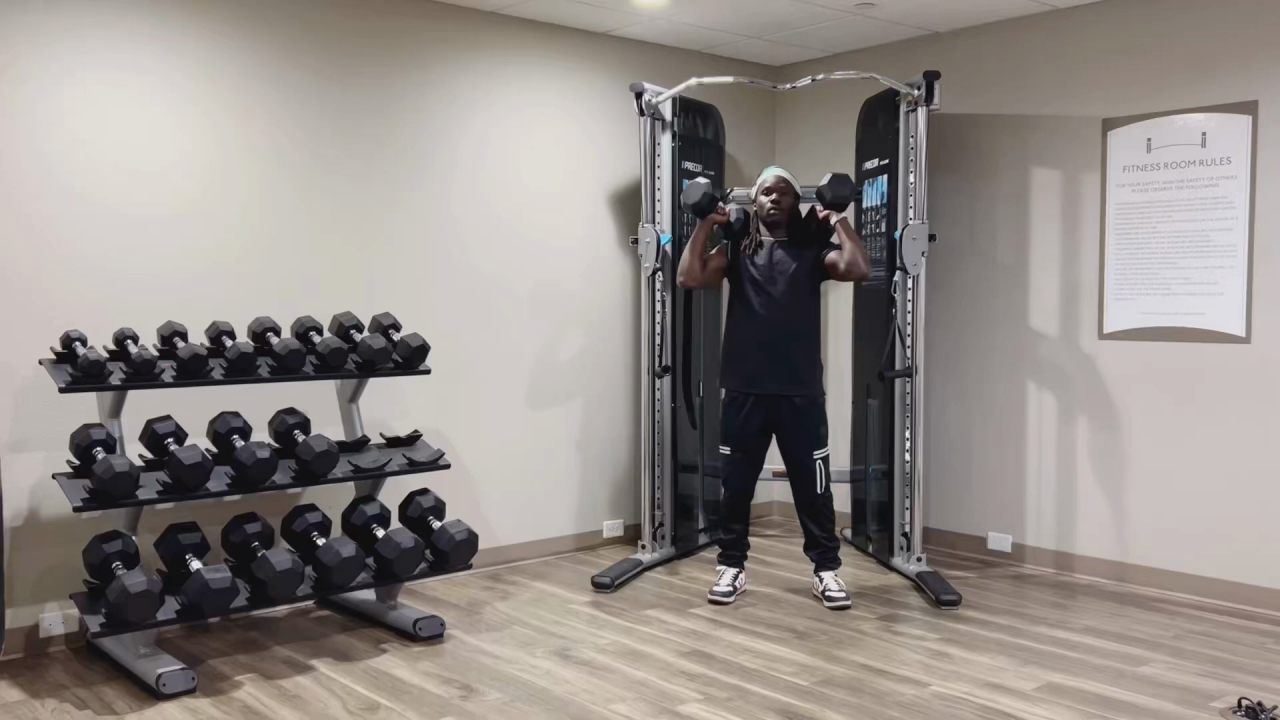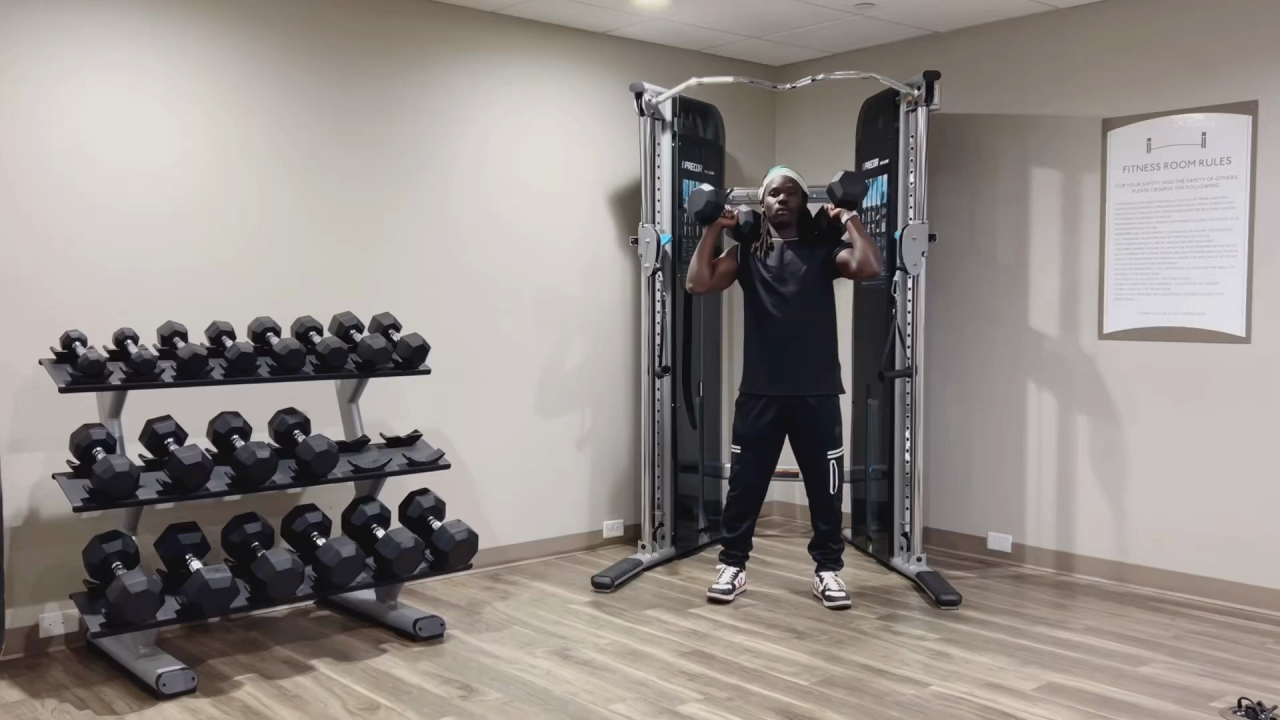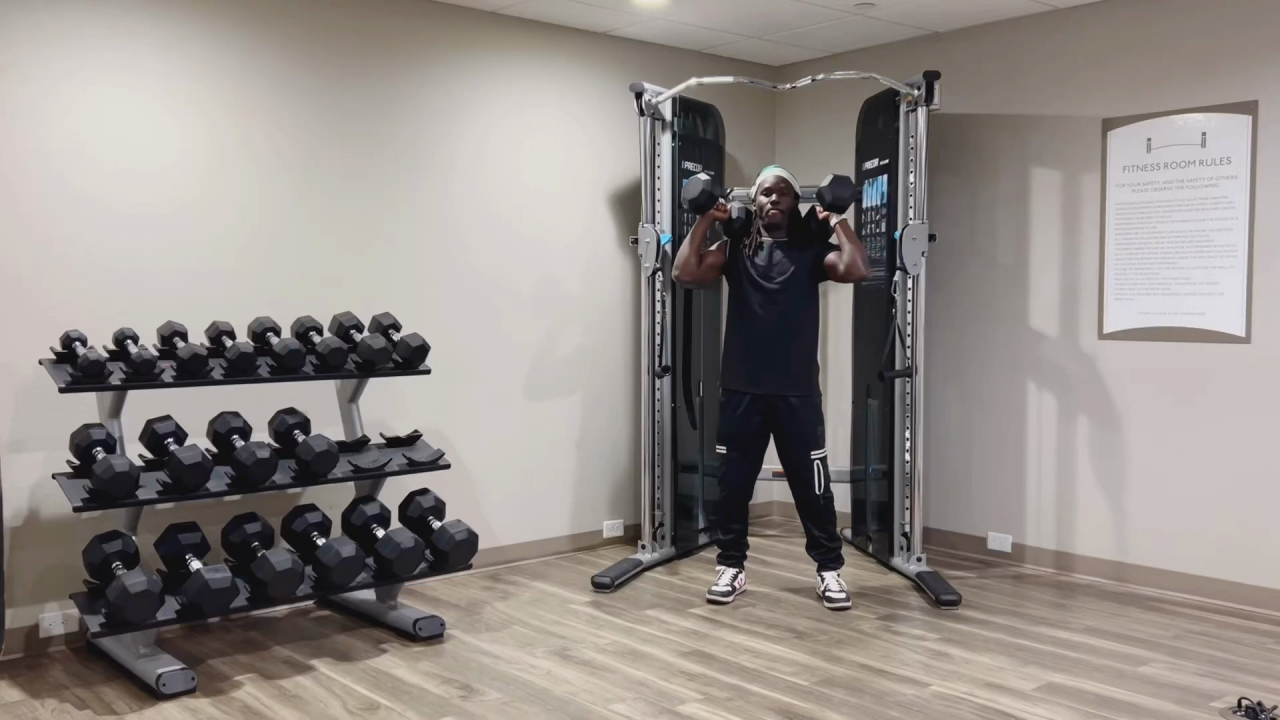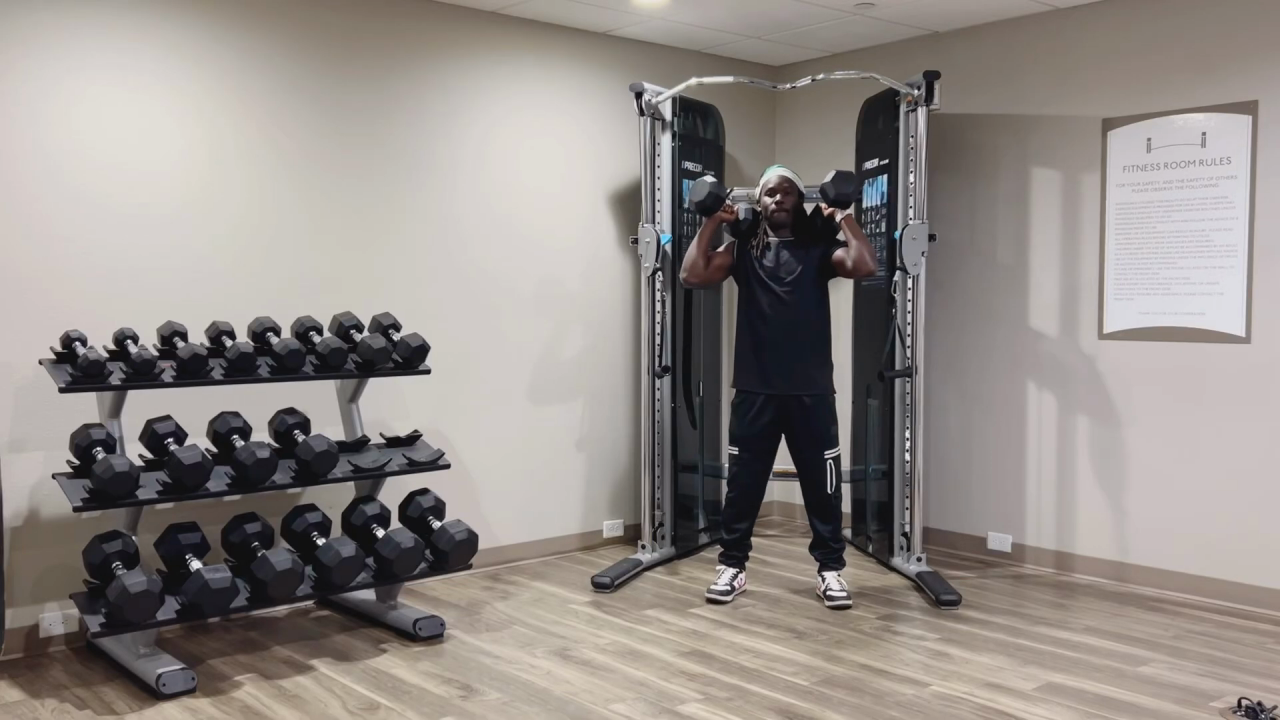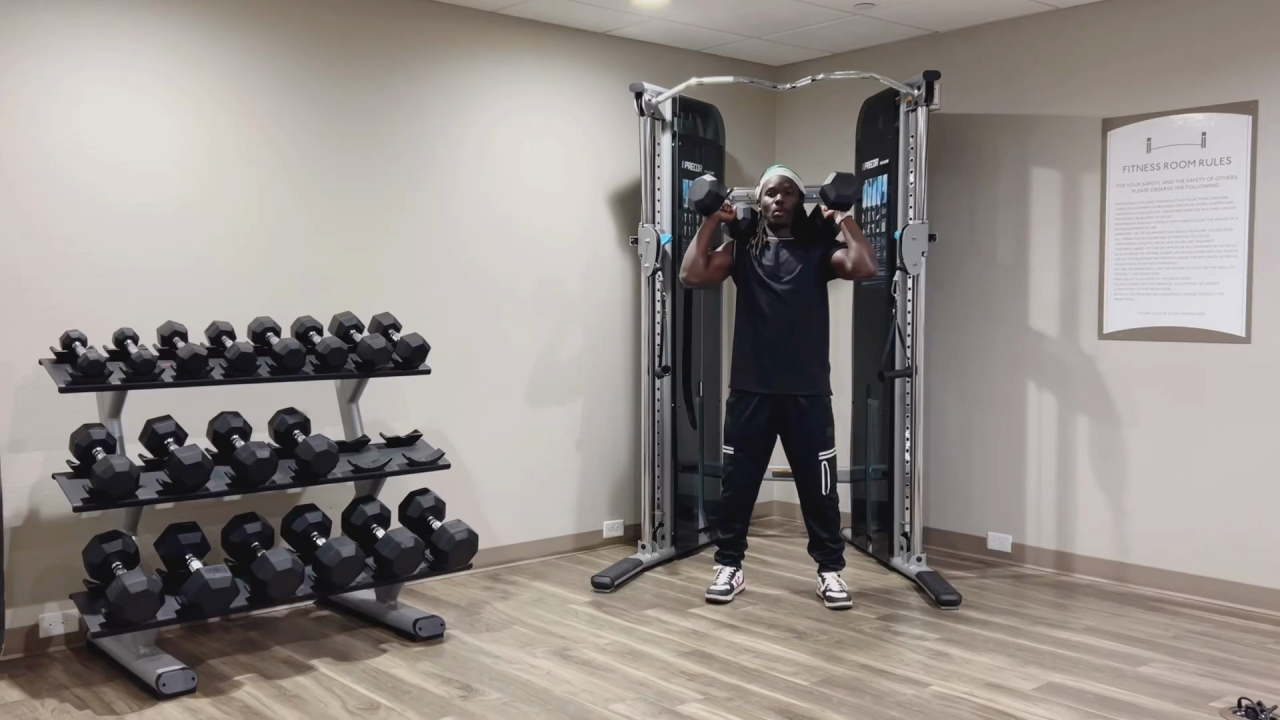
dt=0.4s
person 1, frame 1
left shoulder: (813, 249)
right shoulder: (736, 250)
left elbow: (856, 269)
right elbow: (688, 277)
left wrist: (837, 220)
right wrist: (706, 224)
left hip: (801, 389)
right hip: (745, 387)
left knee: (813, 484)
right knee: (737, 482)
left ankle: (826, 569)
right ankle: (731, 566)
person 1, frame 2
left shoulder: (824, 247)
right shoulder: (746, 251)
left elbow: (869, 266)
right elbow: (698, 283)
left wrist: (849, 218)
right wrist: (714, 229)
left hip: (816, 390)
right hip: (759, 390)
left knee: (824, 484)
right knee: (745, 482)
left ankle: (828, 569)
right ankle: (731, 565)
person 1, frame 3
left shoulder: (813, 249)
right shoulder: (735, 249)
left elbow: (856, 270)
right elbow: (685, 272)
left wrist: (838, 222)
right wrist: (706, 221)
left hip: (798, 390)
right hip: (742, 388)
left knee: (812, 484)
right knee: (734, 482)
left ankle: (829, 570)
right ankle: (731, 566)
person 1, frame 4
left shoulder: (820, 247)
right shoulder: (742, 249)
left elbow: (865, 265)
right elbow: (692, 275)
left wrist: (843, 217)
right wrist: (712, 223)
left hip: (811, 390)
right hip: (755, 389)
left knee: (821, 483)
right knee: (743, 482)
left ankle: (830, 569)
right ankle: (732, 566)
person 1, frame 5
left shoulder: (819, 248)
right shoulder: (741, 249)
left elbow: (864, 267)
right elbow: (692, 275)
left wrist: (843, 218)
right wrist: (711, 222)
left hip: (807, 390)
right hip: (750, 388)
left knee: (818, 485)
right knee: (738, 482)
left ankle: (830, 570)
right ankle: (728, 566)
